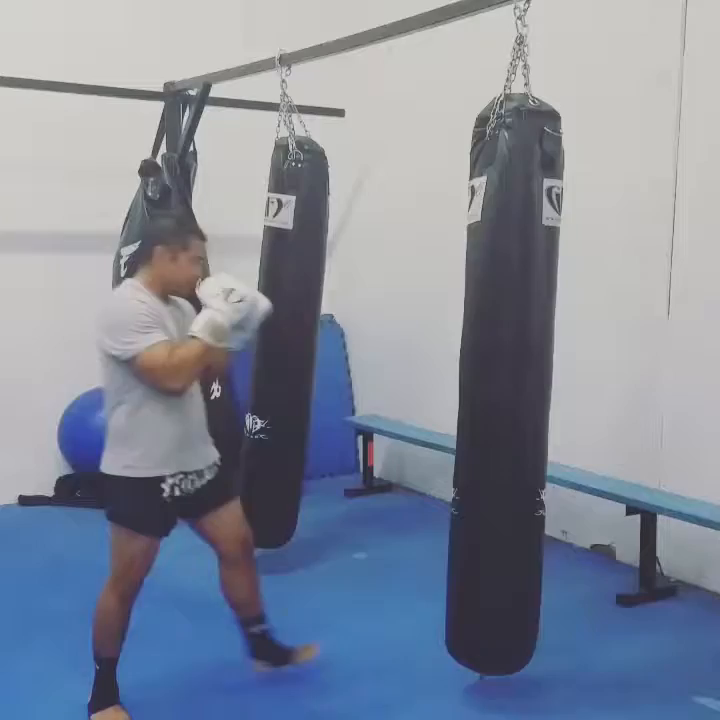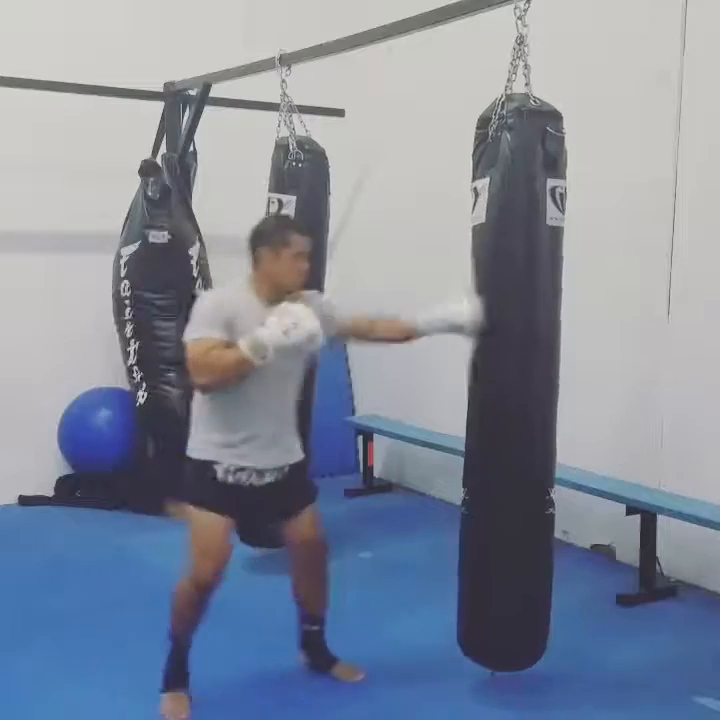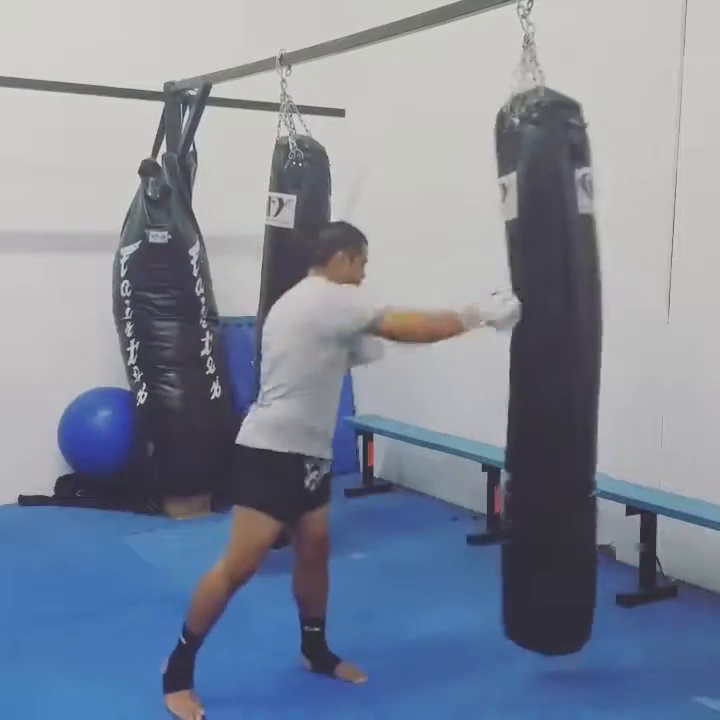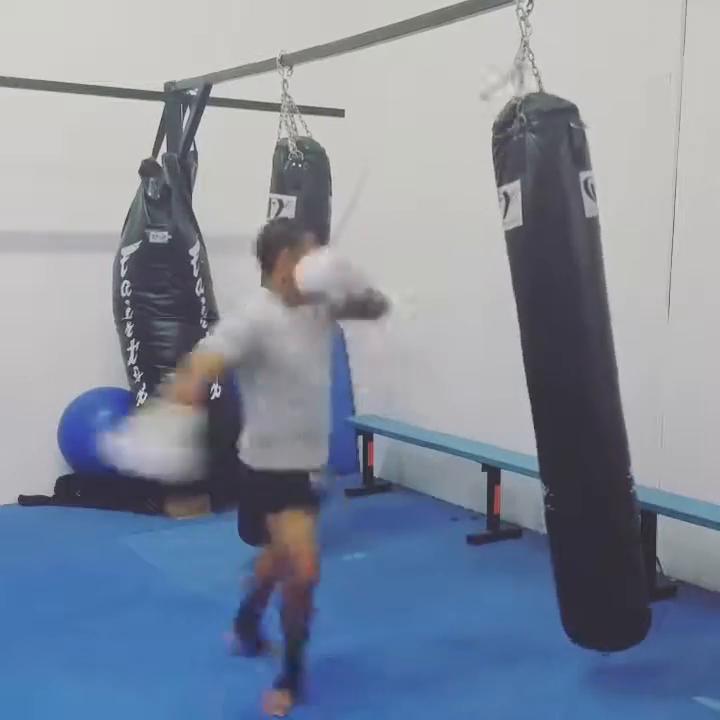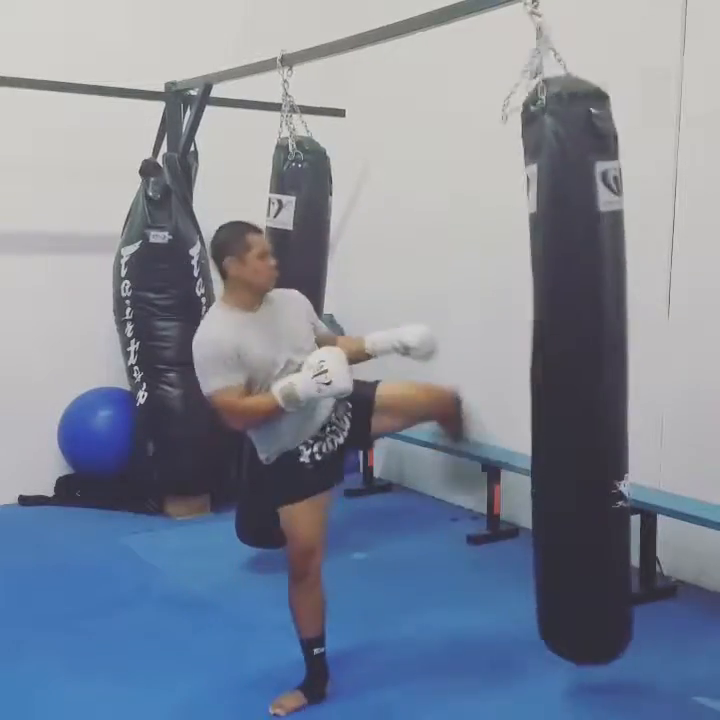
dt=0.4s
person 1, frame 1
left shoulder: (179, 306)
right shoulder: (124, 308)
left elbow: (206, 365)
right elbow: (174, 375)
left wrist: (238, 325)
right wrist: (214, 322)
left hip: (197, 461)
right hip: (141, 473)
left knee: (238, 546)
right knee: (126, 582)
left ankle: (265, 647)
person 1, frame 2
left shoulder: (310, 306)
right shoulder: (217, 304)
left elbow: (374, 330)
right elbow: (205, 374)
left wrist: (435, 322)
right wrist: (262, 342)
left hip: (281, 459)
right hip: (218, 461)
left knee: (311, 552)
right knee: (205, 572)
left ankle: (316, 651)
right ankle: (176, 675)
person 1, frame 3
left shoulder: (304, 301)
right shoulder: (334, 299)
right elbow: (411, 326)
left wrist: (355, 351)
right wrist: (482, 313)
left hip: (304, 453)
right hip: (275, 452)
left knee: (314, 549)
right knee: (241, 564)
left ankle: (316, 651)
right ankle: (178, 672)
person 1, frame 4
left shoulder: (316, 299)
right shoulder: (252, 319)
left elbow: (374, 310)
right elbow: (195, 373)
left wrist: (349, 283)
left hip: (311, 458)
right hip: (275, 466)
left knee: (289, 555)
right knee: (303, 571)
left ankle: (247, 622)
right ankle: (290, 675)
person 1, frame 5
left shoulder: (292, 302)
right shoulder: (214, 339)
left elbow: (335, 347)
right elbow: (236, 413)
left wrist: (388, 343)
right wrist: (296, 390)
left hip: (341, 410)
right hip: (292, 453)
left knee: (440, 399)
right knee: (305, 559)
right ankle: (316, 677)
